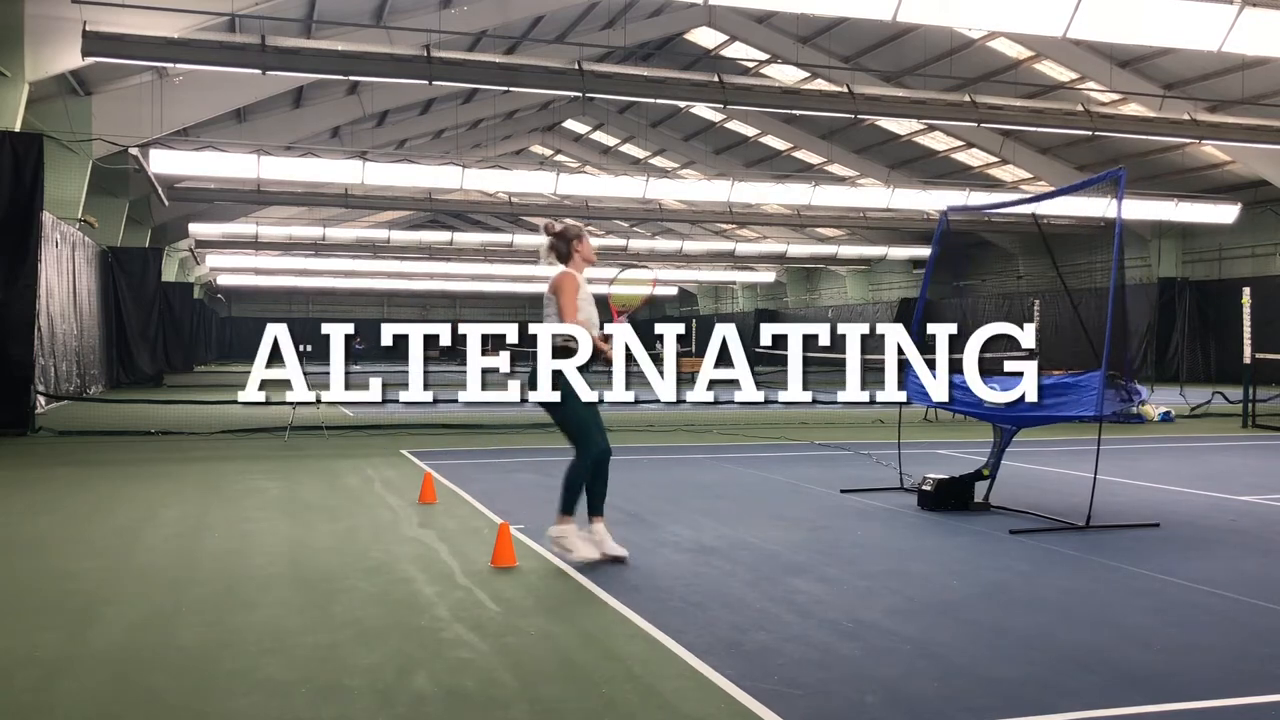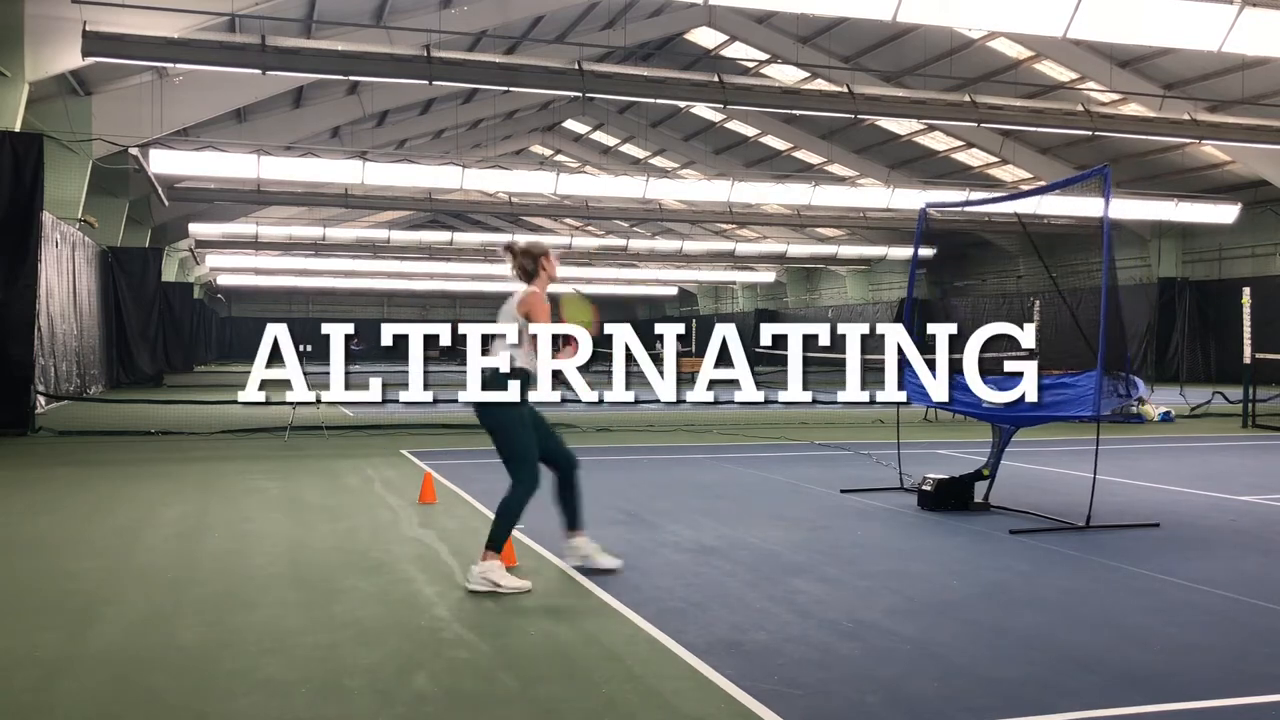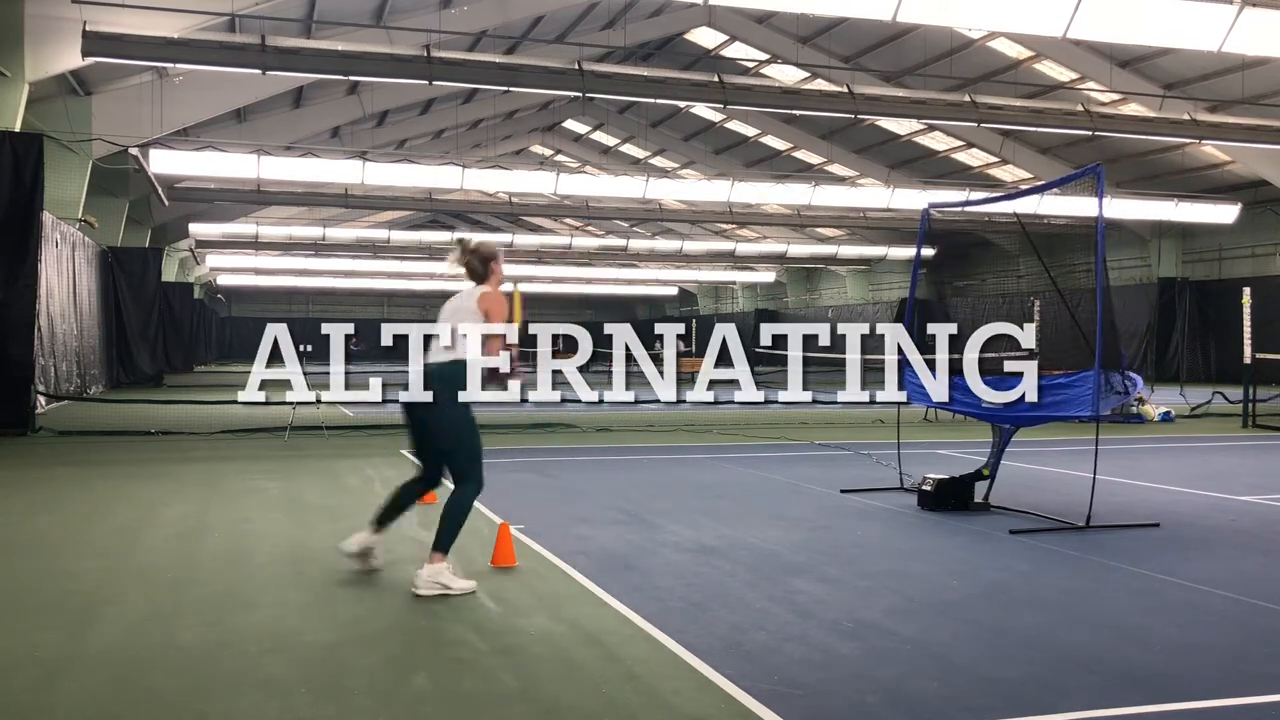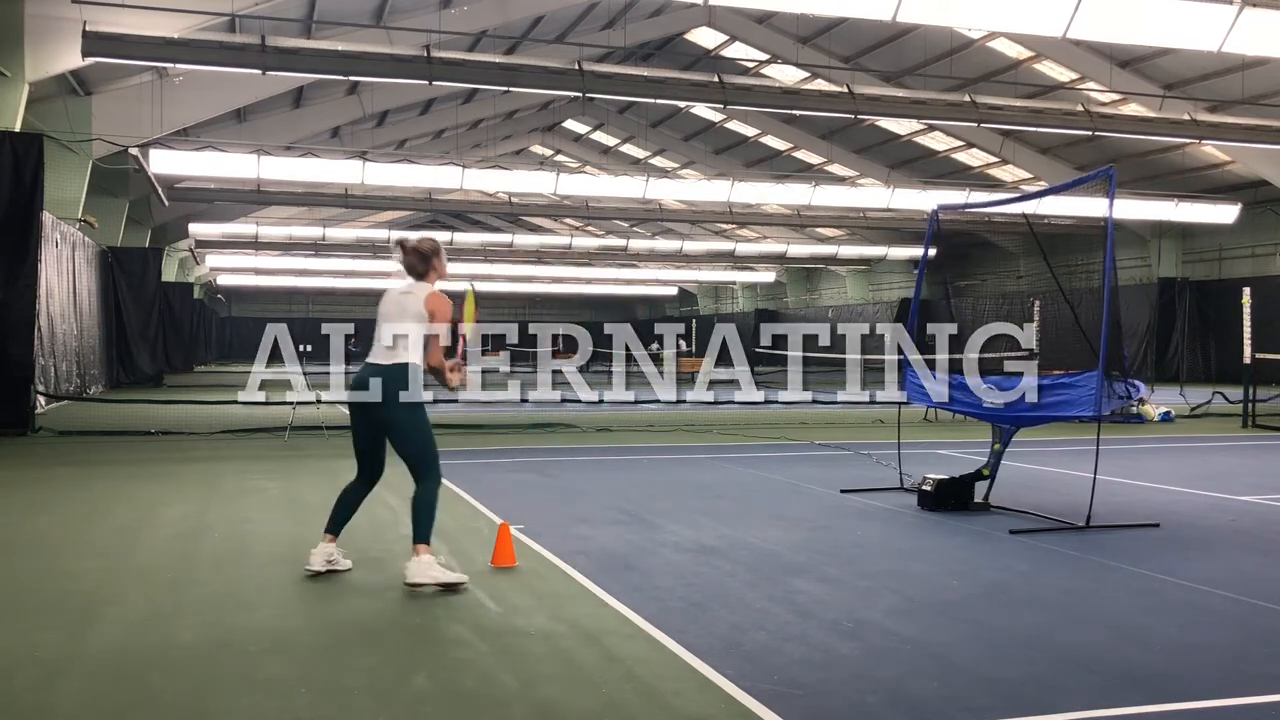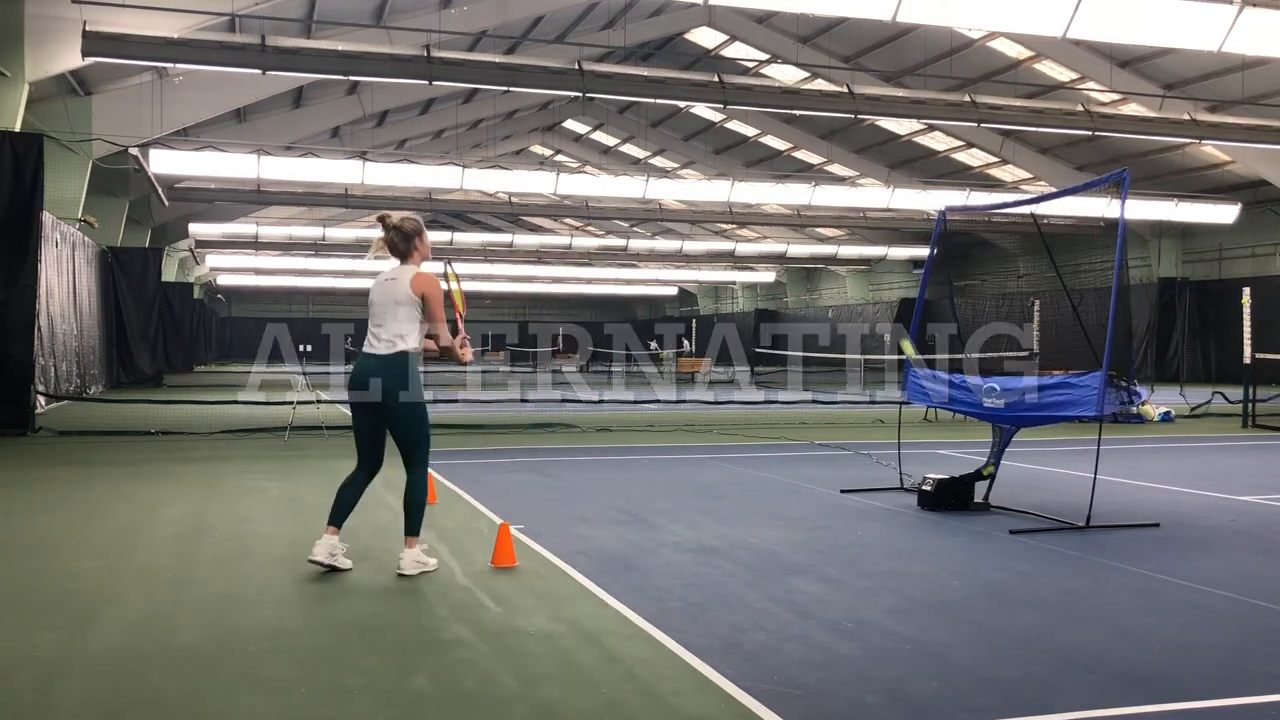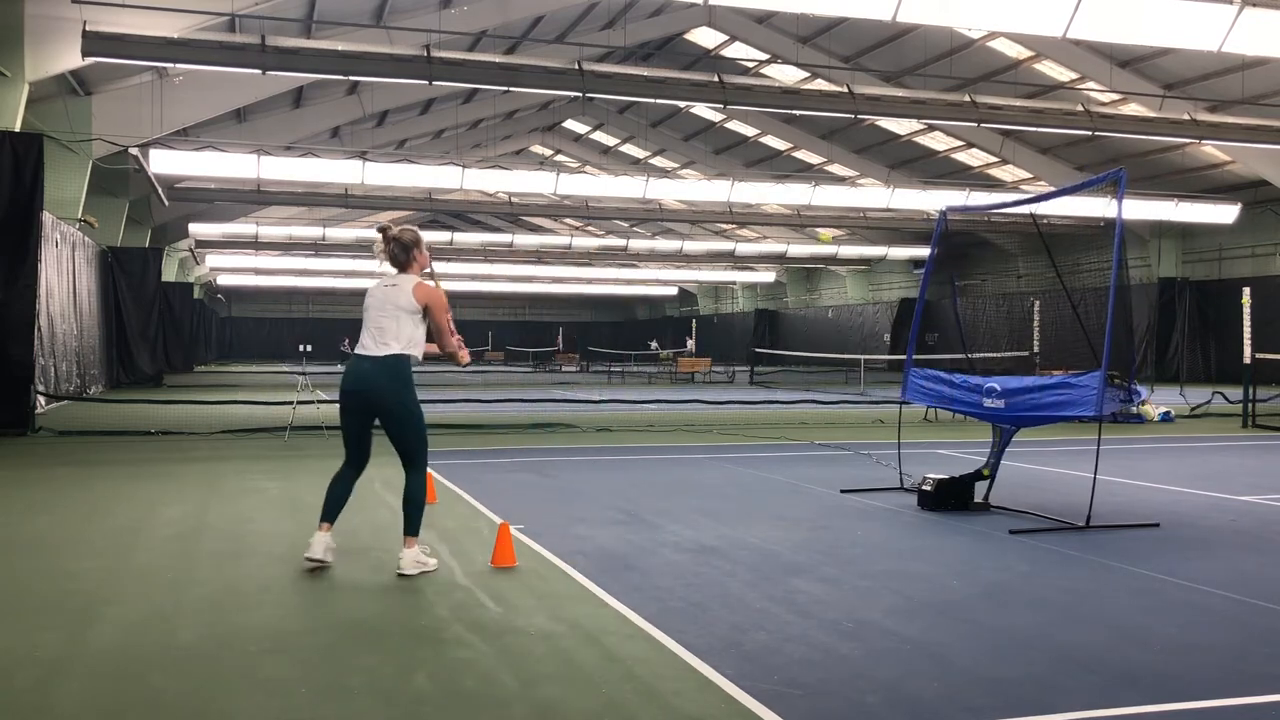
dt=0.3s
person 1, frame 1
left shoulder: (576, 282)
right shoulder: (565, 278)
right elbow: (570, 329)
left wrist: (602, 338)
right wrist: (603, 346)
left hip: (569, 376)
right hip: (556, 374)
left knee: (600, 453)
right knee: (589, 451)
left ankle: (596, 531)
right ankle: (563, 528)
person 1, frame 2
left shoulder: (522, 299)
right shoulder: (535, 298)
left wrist: (565, 355)
right wrist: (570, 354)
left hip: (509, 395)
right hip: (503, 395)
left knee: (565, 465)
right knee: (526, 481)
left ankle: (578, 545)
right ankle: (488, 566)
person 1, frame 3
left shoulder: (454, 301)
right shoulder: (494, 298)
right elbow: (492, 357)
left hip: (420, 386)
right hip: (444, 389)
left knee: (431, 475)
right knee: (469, 482)
left ankle: (367, 537)
right ankle: (434, 569)
person 1, frame 4
left shoulder: (390, 296)
right shoulder: (437, 301)
right elbow: (433, 360)
left wrist: (442, 367)
right wrist: (447, 378)
left hip: (365, 384)
right hip: (396, 390)
left knee: (367, 474)
right knee: (429, 475)
left ankle: (325, 550)
right ankle: (421, 560)
person 1, frame 5
left shoulder: (379, 283)
right shoulder: (425, 281)
right elbow: (443, 341)
left wrist: (449, 347)
right wrist: (460, 354)
left hip: (363, 373)
right hip: (397, 376)
left knee: (366, 466)
right knee: (417, 466)
left ankle: (328, 542)
right ankle: (412, 552)
person 1, frame 6
left shoulder: (375, 289)
right shoulder: (427, 292)
right elbow: (449, 346)
left wrist: (441, 348)
right wrist: (458, 354)
left hip: (356, 375)
right hip: (391, 380)
left knee: (353, 462)
right knee: (416, 466)
left ankle: (321, 538)
right ankle: (411, 552)
